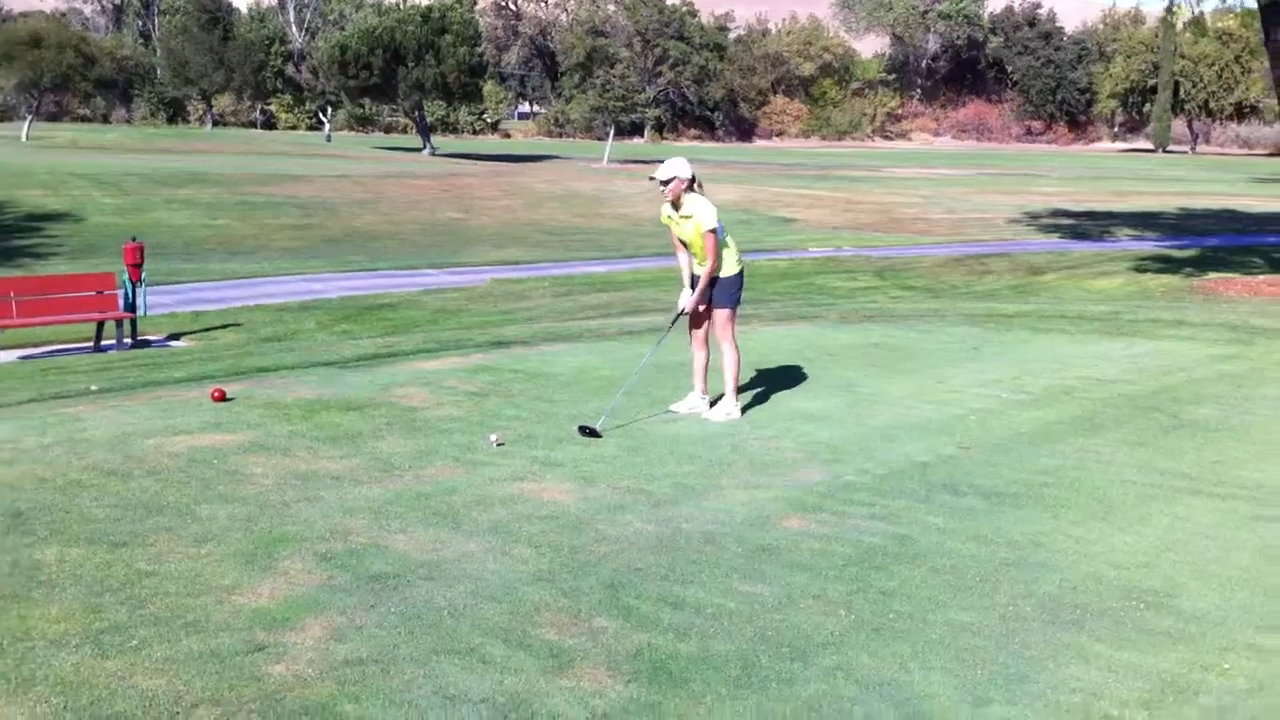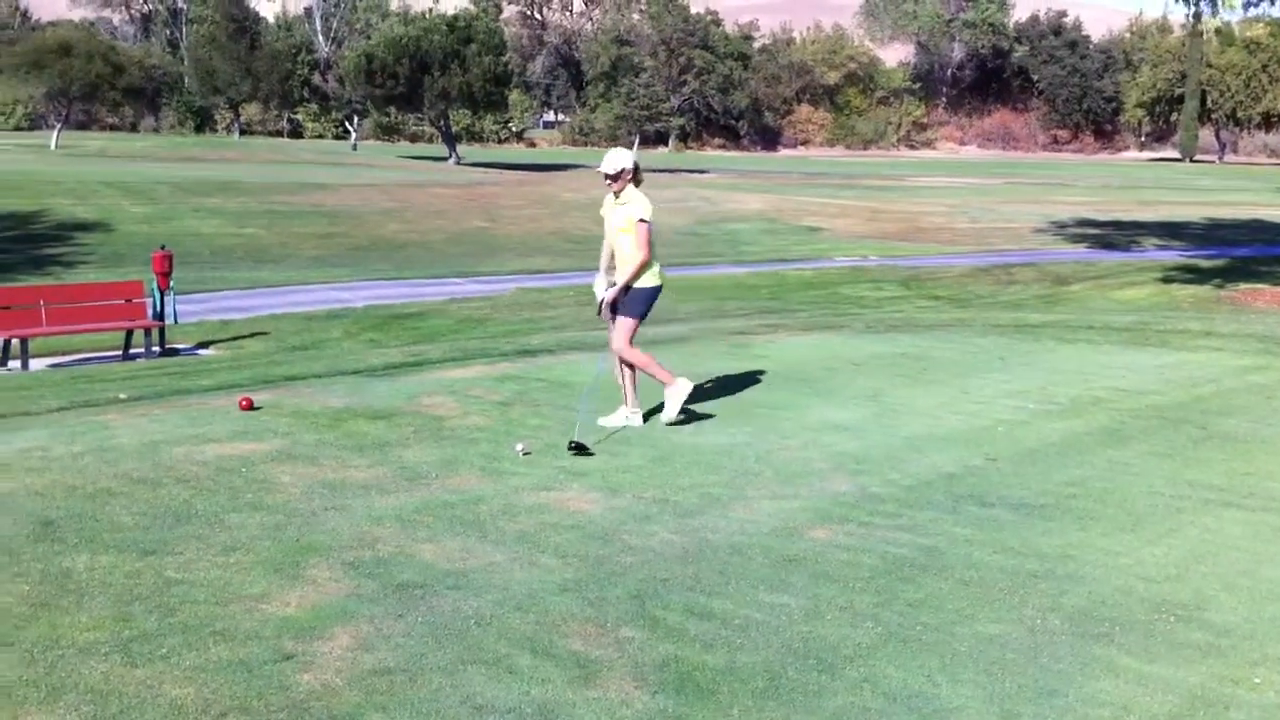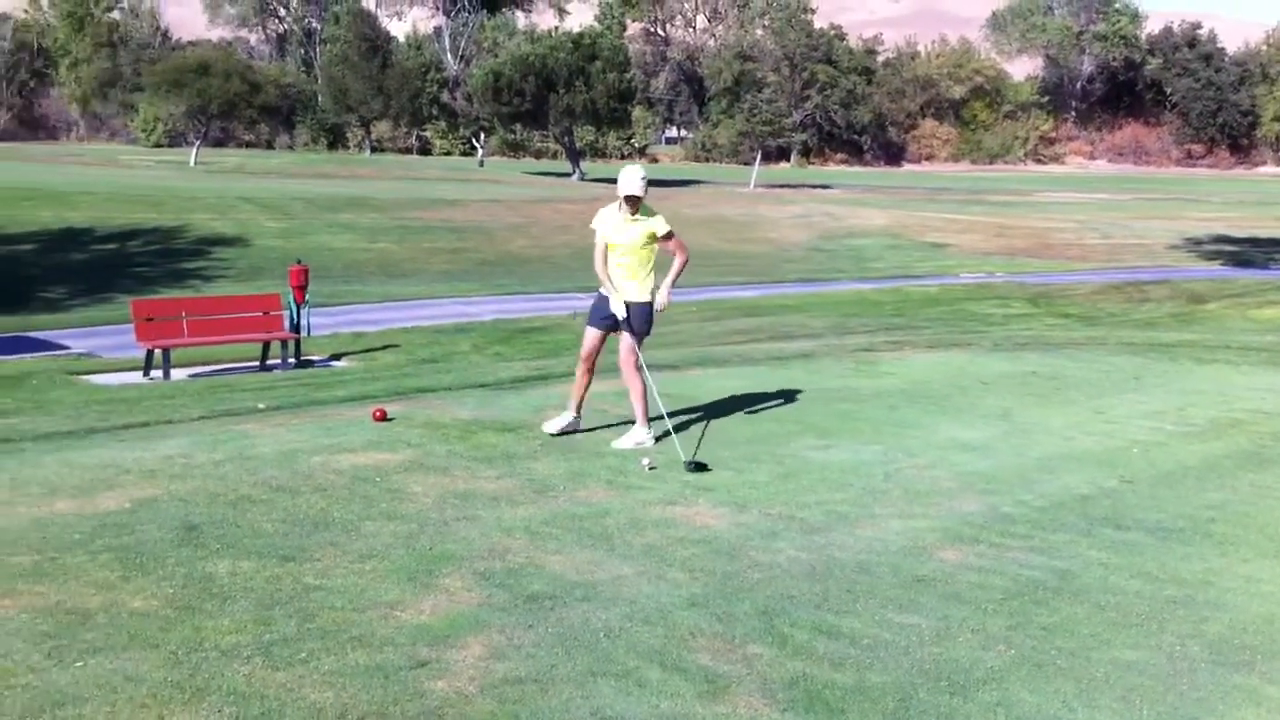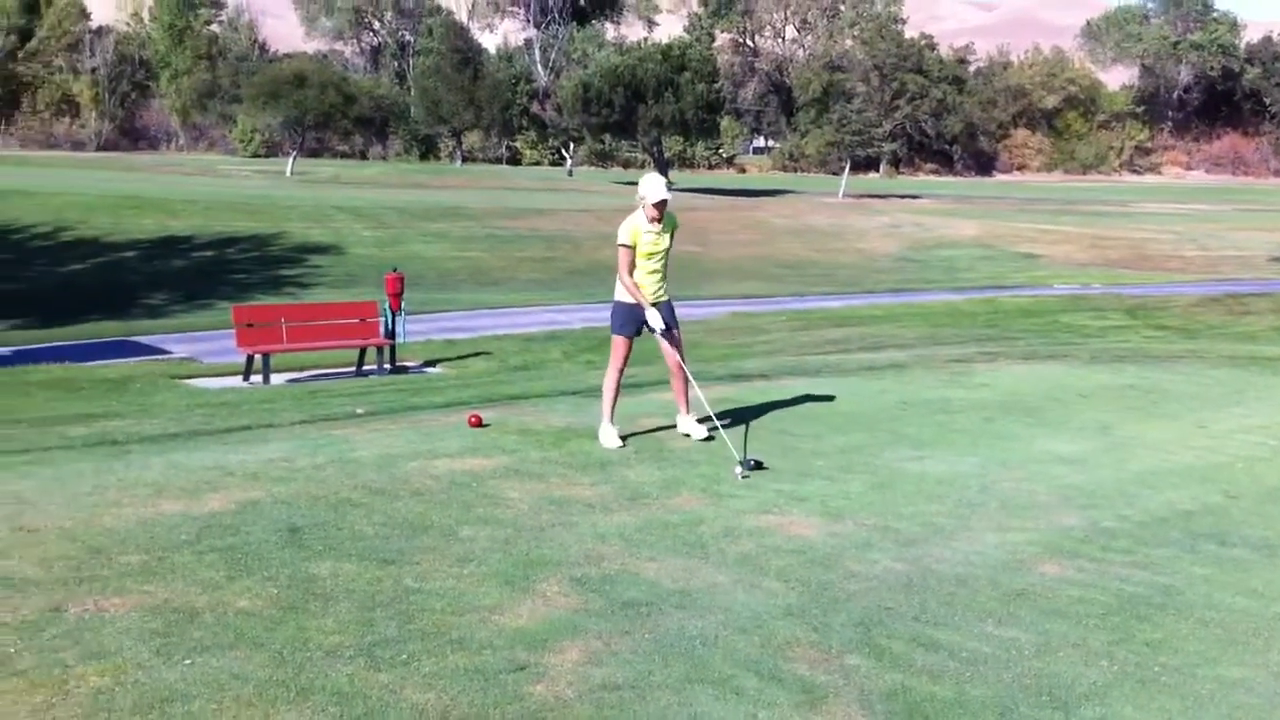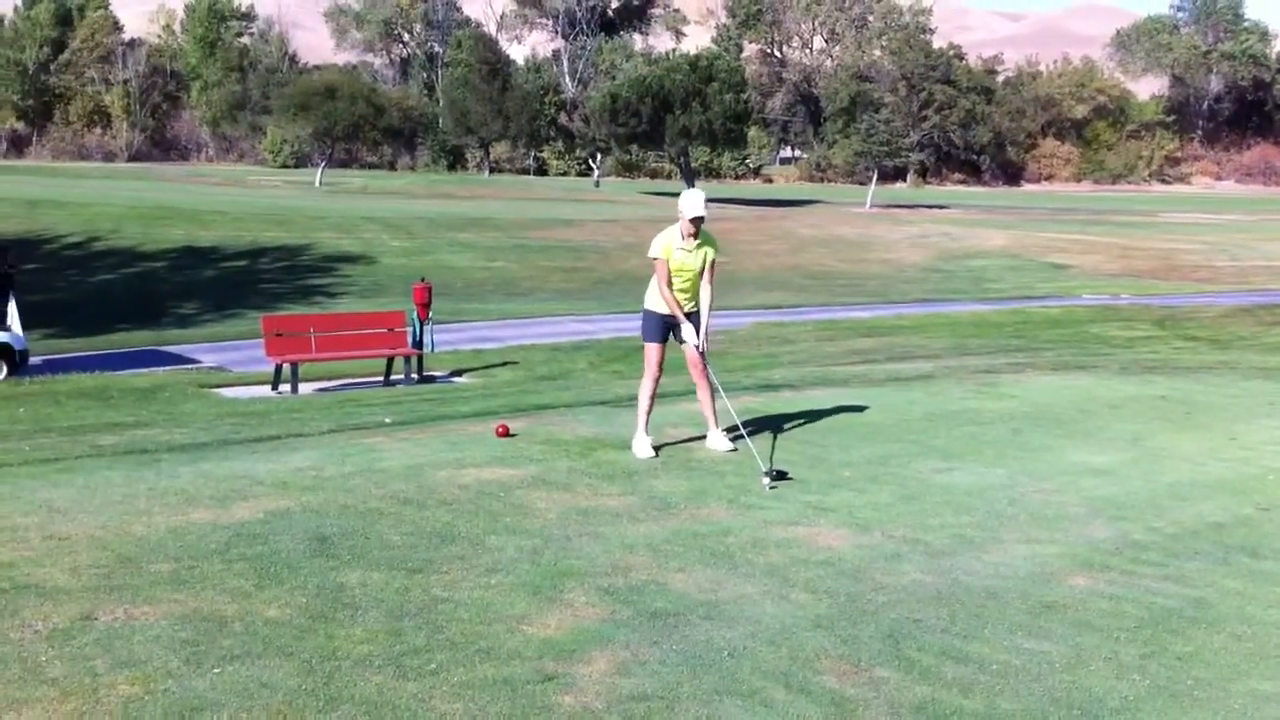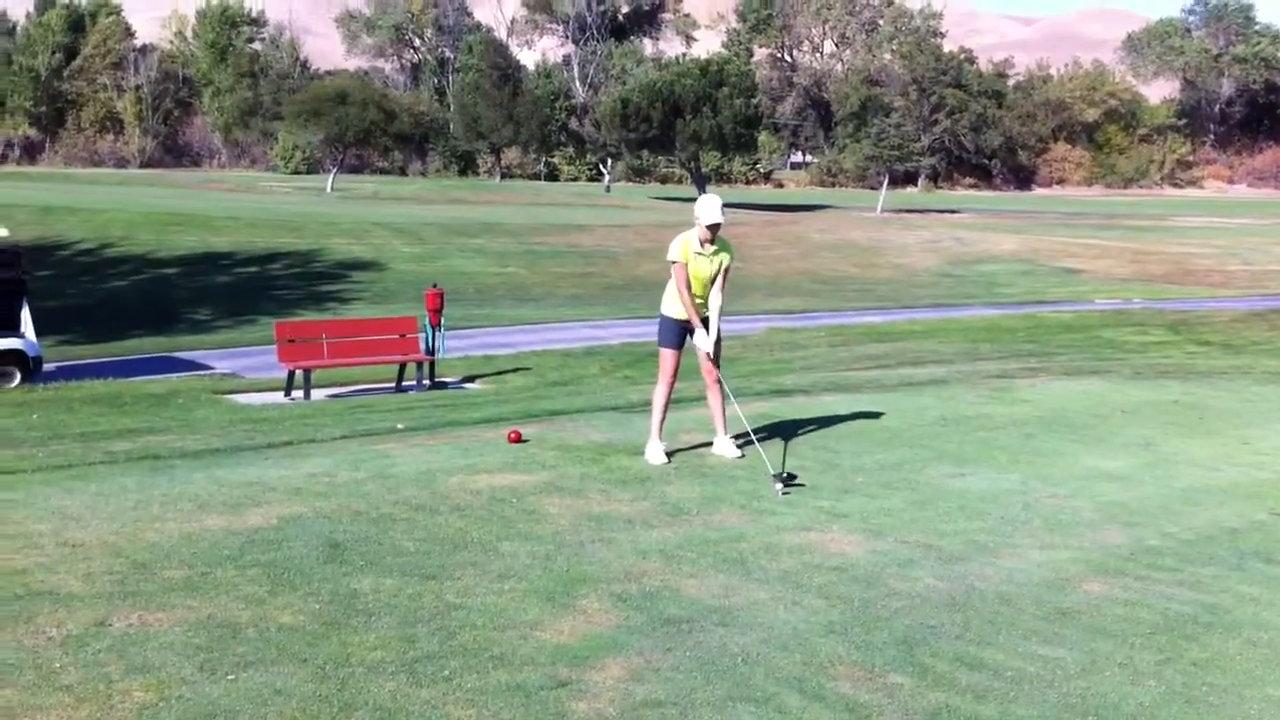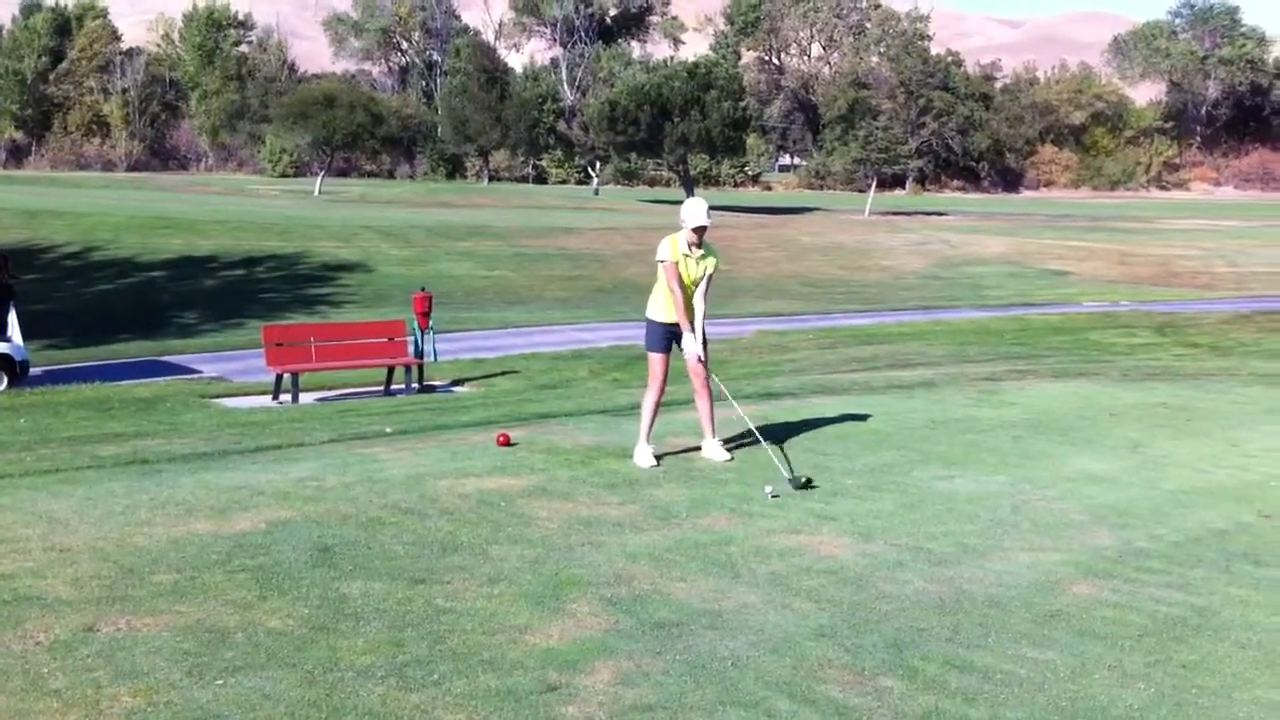
dt=0.7s
person 1, frame 1
left shoulder: (703, 211)
right shoulder: (668, 210)
left elbow: (713, 261)
right elbow: (681, 251)
left wrist: (696, 297)
right wrist: (686, 288)
left hip: (726, 272)
right hip: (702, 272)
left knee: (724, 336)
right knee: (697, 333)
left ankle: (730, 402)
right ankle: (699, 396)
person 1, frame 2
left shoulder: (638, 204)
right shoulder: (610, 202)
left elbow: (644, 255)
left wrist: (618, 288)
right wrist: (602, 276)
left hip: (642, 284)
right hip: (625, 283)
left knee: (620, 345)
right knee: (620, 344)
left ankle: (674, 384)
right ankle: (631, 409)
person 1, frame 3
left shoulder: (653, 221)
right shoulder: (605, 216)
left elbow: (682, 254)
right elbow: (599, 262)
left wrist: (665, 288)
right wrist: (614, 296)
left hip: (640, 301)
right hip: (609, 297)
left knee: (627, 361)
right knee: (586, 356)
left ankle: (643, 429)
right ankle: (572, 415)
person 1, frame 4
left shoulder: (669, 219)
right shoulder: (629, 228)
right elbow: (624, 275)
right wrist: (647, 309)
left hip: (661, 300)
right hip: (629, 302)
left knee: (676, 361)
right knee: (618, 364)
left ankle: (685, 417)
right ankle: (607, 425)
person 1, frame 5
left shoulder: (709, 243)
right shoulder: (663, 240)
left elbow: (706, 285)
right elbow: (663, 287)
left wrist: (703, 324)
right wrist: (684, 323)
left hip: (690, 311)
right hip: (658, 310)
left knee: (699, 370)
right knee: (653, 371)
left ankle: (714, 432)
right ankle: (641, 435)
person 1, frame 6
left shoulder: (725, 250)
right shoulder: (681, 244)
left elbow: (717, 293)
right elbow: (683, 292)
left wrist: (712, 333)
right wrist: (698, 329)
left hip: (706, 317)
right hip: (675, 316)
left knee: (713, 376)
right knee: (667, 378)
left ankle: (721, 438)
right ankle: (654, 442)
person 1, frame 7
left shoulder: (710, 255)
right shoulder: (669, 246)
left elbow: (700, 297)
right elbow: (676, 292)
left wrist: (698, 338)
right wrist: (686, 334)
left hip: (690, 321)
right hip: (661, 320)
left knee: (702, 381)
right knee: (657, 383)
left ankle: (710, 442)
right ankle: (643, 445)
